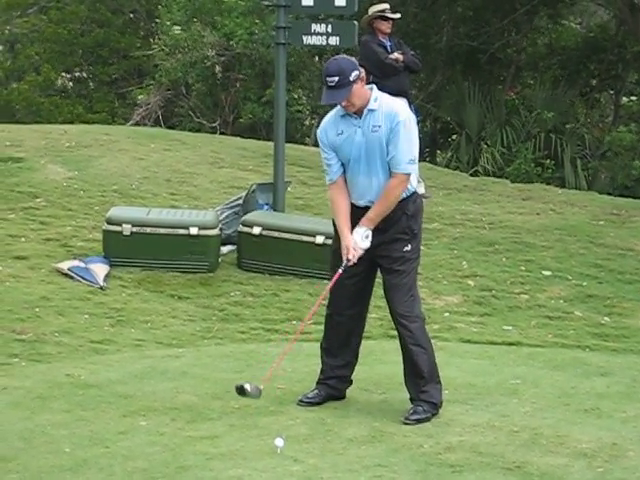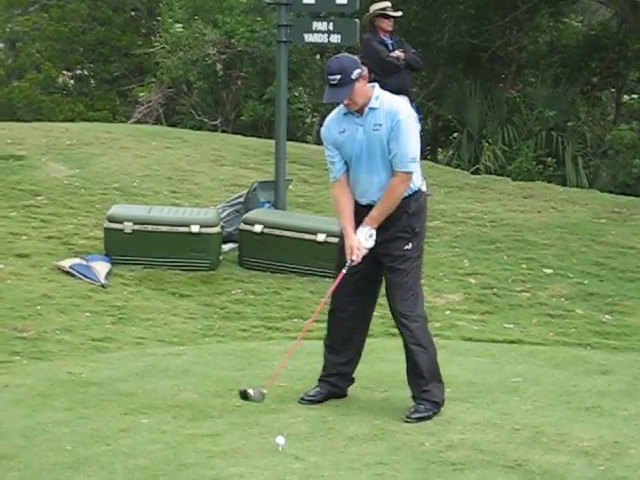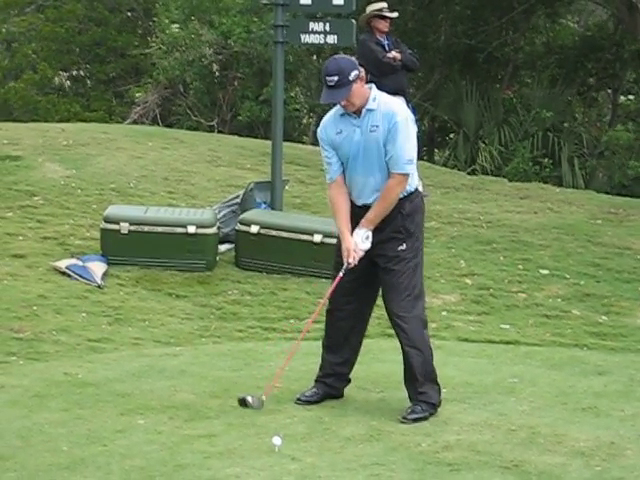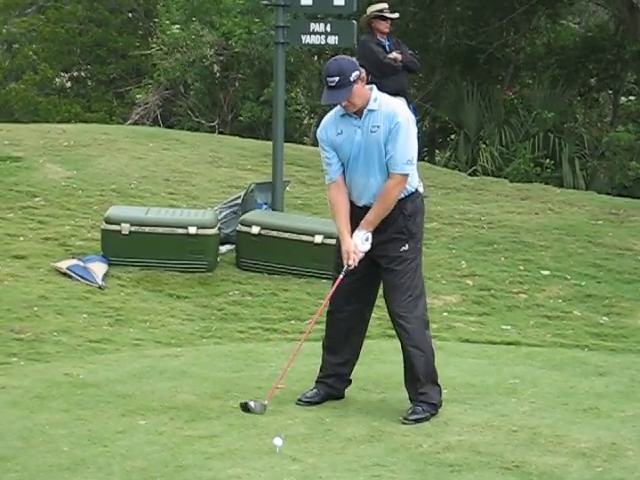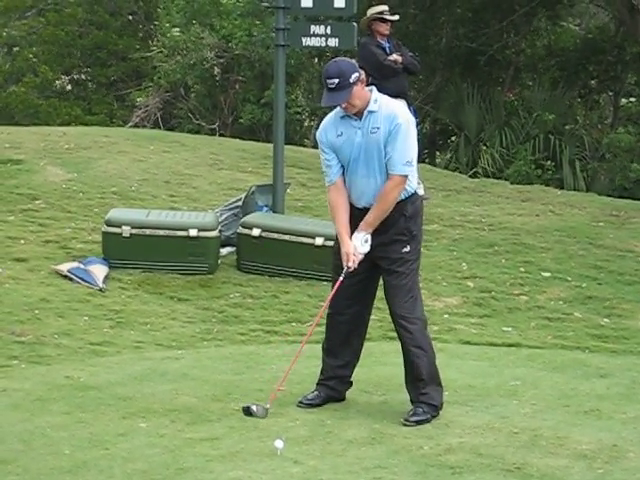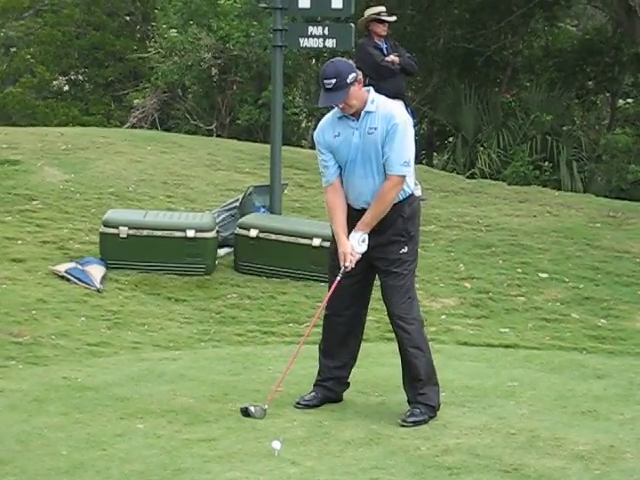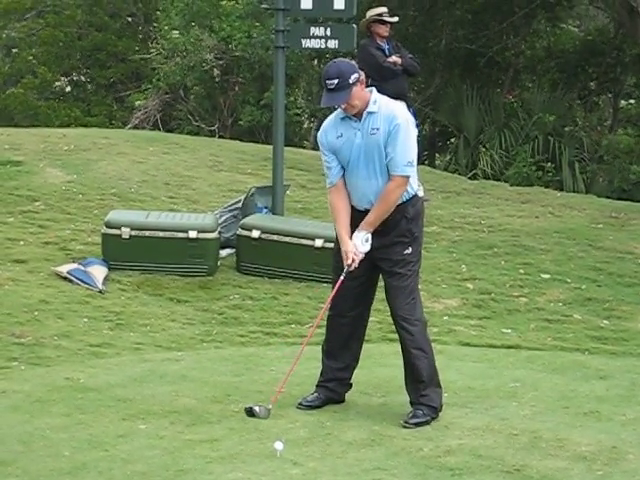
dt=0.1s
person 1, frame 1
left shoulder: (396, 114)
right shoulder: (329, 127)
left elbow: (400, 178)
right elbow: (337, 185)
left wrist: (366, 227)
right wrist: (346, 235)
left hip: (397, 217)
right hip: (354, 216)
left knee: (404, 307)
right knee: (343, 306)
left ankle: (426, 395)
right ankle: (333, 382)
person 1, frame 2
left shoulder: (398, 112)
right shoulder: (332, 125)
left elbow: (403, 177)
right elbow: (340, 183)
left wrist: (370, 226)
right wrist: (351, 234)
left hip: (402, 215)
right hip: (360, 213)
left knee: (406, 306)
right knee: (346, 303)
left ankle: (429, 393)
right ankle: (335, 380)
person 1, frame 3
left shoulder: (395, 113)
right shoulder: (329, 126)
left elbow: (400, 178)
right elbow: (337, 184)
left wrist: (367, 228)
right wrist: (347, 236)
left hip: (398, 215)
right hip: (357, 214)
left knee: (404, 307)
right knee: (344, 303)
left ankle: (425, 394)
right ankle: (331, 380)
person 1, frame 4
left shoulder: (396, 114)
right shoulder: (329, 126)
left elbow: (398, 179)
right elbow: (337, 185)
left wrist: (365, 230)
right wrist: (346, 238)
left hip: (398, 215)
right hip: (357, 214)
left knee: (405, 307)
right knee: (344, 304)
left ankle: (426, 395)
right ankle: (332, 381)
person 1, frame 5
left shoulder: (395, 115)
right shoulder: (329, 128)
left elbow: (397, 180)
right elbow: (336, 187)
left wrist: (365, 231)
right wrist: (345, 240)
left hip: (398, 217)
right hip: (357, 216)
left knee: (405, 309)
right knee: (344, 306)
left ankle: (427, 397)
right ankle: (333, 383)
person 1, frame 6
left shoulder: (393, 116)
right shoulder: (326, 129)
left elbow: (395, 180)
right elbow: (333, 187)
left wrist: (361, 232)
right wrist: (342, 240)
left hip: (395, 219)
right hip: (353, 217)
left knee: (402, 309)
right knee: (340, 307)
left ankle: (424, 397)
right ankle: (330, 384)
person 1, frame 7
left shoulder: (395, 116)
right shoulder: (329, 130)
left elbow: (399, 181)
right elbow: (337, 188)
left wrist: (364, 232)
right wrist: (345, 240)
left hip: (399, 219)
right hip: (357, 218)
left knee: (406, 310)
right knee: (344, 308)
left ankle: (426, 399)
right ankle: (332, 385)
person 2, frame 1
left shoulder: (396, 42)
right shoulder: (367, 43)
left elbow: (417, 64)
right elbow: (385, 66)
left wrist: (402, 58)
right wrist: (403, 64)
left hip: (403, 100)
left ankle: (415, 184)
person 2, frame 2
left shoulder: (398, 41)
right shoulder: (369, 40)
left elbow: (418, 62)
right elbow: (386, 64)
left wrist: (403, 56)
right wrist: (405, 62)
left hip: (404, 97)
person 2, frame 3
left shoulder: (394, 42)
right shoulder: (365, 41)
left elbow: (414, 63)
right elbow: (382, 65)
left wrist: (399, 57)
right wrist: (401, 63)
left hip: (400, 98)
person 2, frame 4
left shoulder: (396, 43)
right shoulder: (366, 42)
left elbow: (416, 64)
right elbow: (383, 63)
left wrist: (400, 57)
right wrist: (401, 64)
left hip: (401, 99)
person 2, frame 5
left shoulder: (395, 43)
right shoulder: (366, 44)
left elbow: (415, 65)
right elbow: (384, 67)
left wrist: (400, 59)
right wrist: (403, 64)
left hip: (402, 102)
person 2, frame 6
left shoulder: (393, 44)
right shoulder: (364, 46)
left elbow: (413, 66)
right elbow: (381, 69)
left wrist: (398, 60)
right wrist: (391, 64)
left hip: (399, 103)
person 2, frame 7
left shoulder: (393, 44)
right shoulder: (366, 46)
left elbow: (415, 67)
right elbow: (383, 69)
left wrist: (400, 61)
right wrist: (403, 66)
